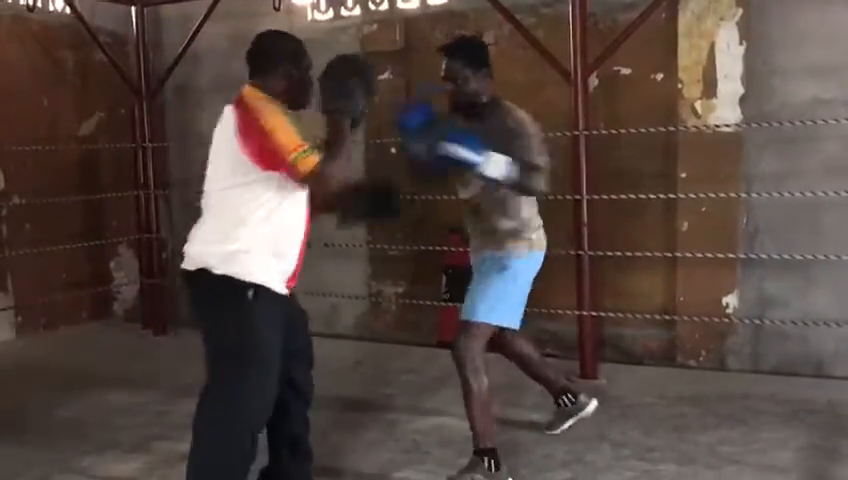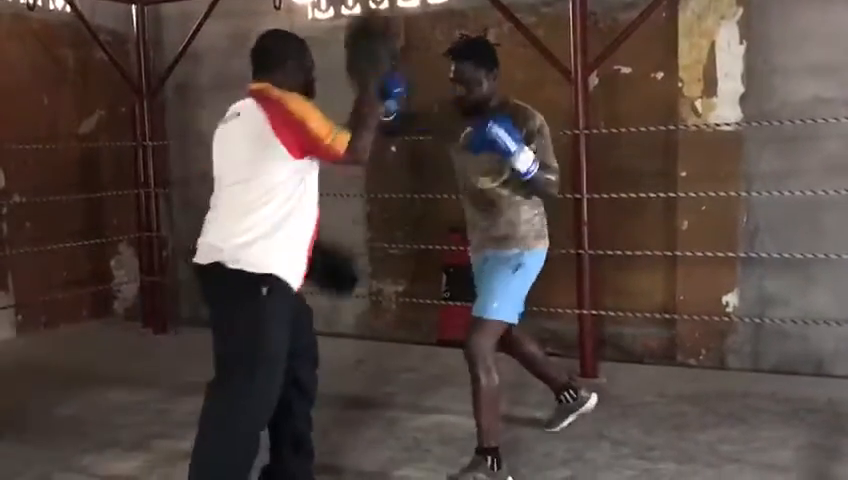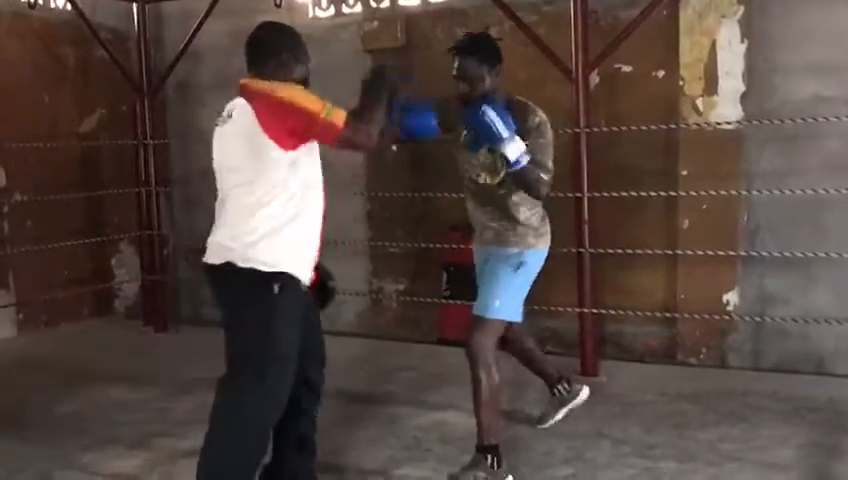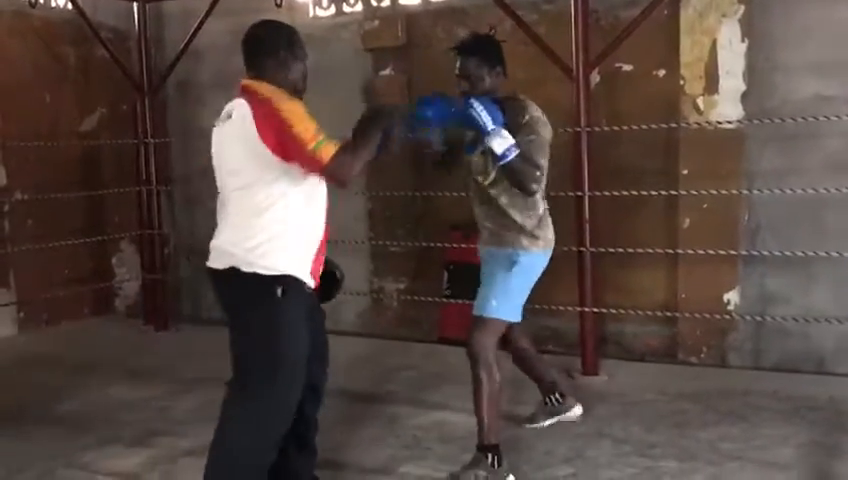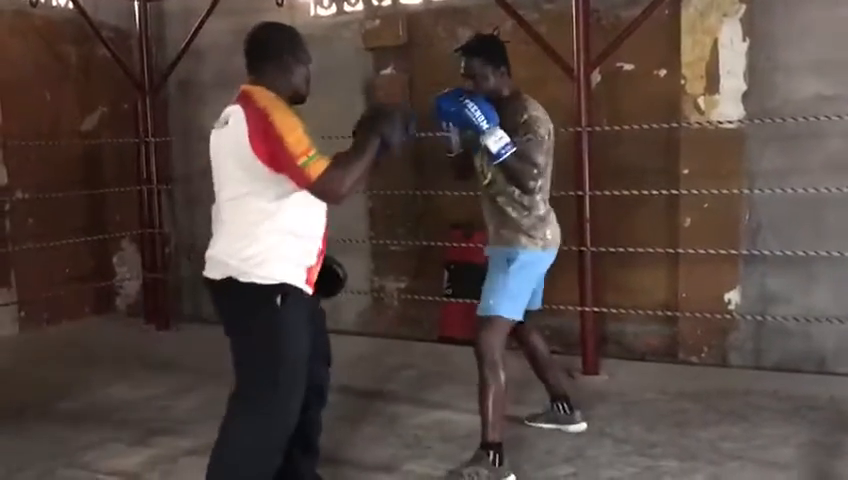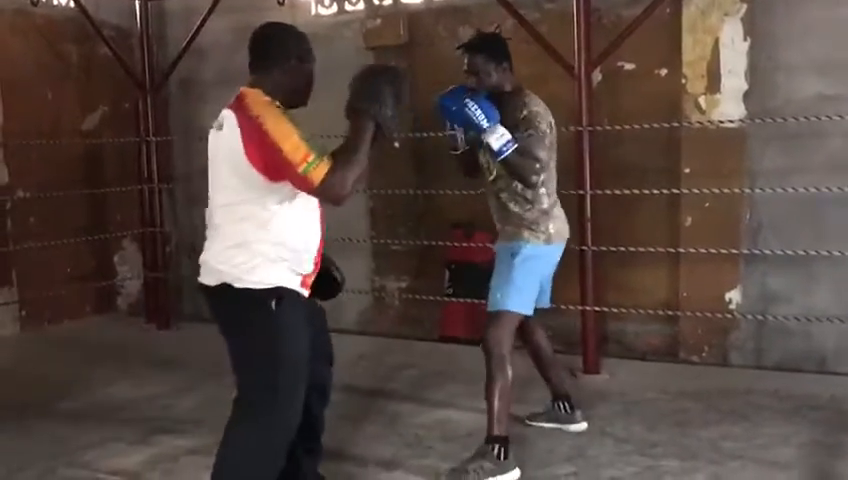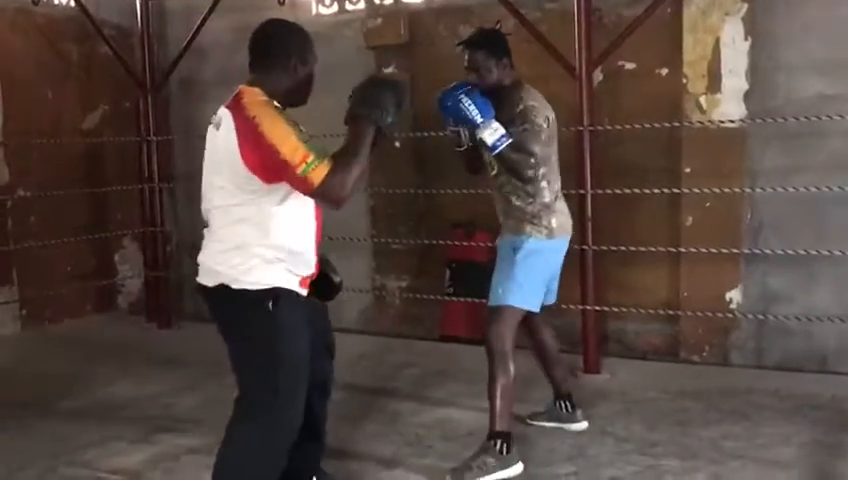
dt=0.1s
person 1, frame 1
left shoulder: (253, 116)
right shoulder: (261, 116)
left elbow: (302, 189)
right elbow: (324, 177)
right wrist: (344, 117)
left hip: (260, 278)
right hip: (232, 280)
left knee: (291, 377)
right knee: (237, 399)
person 1, frame 2
left shoulder: (242, 114)
right shoulder: (283, 106)
right elbow: (355, 150)
left wrist: (316, 255)
right wrist: (370, 86)
left hip: (264, 271)
right hip: (247, 274)
left knee: (296, 376)
right knee: (246, 395)
person 1, frame 3
left shoulder: (238, 114)
right shoulder: (276, 100)
right elbow: (359, 132)
left wrist: (306, 268)
right wrist: (379, 89)
left hip: (270, 269)
right hip: (259, 273)
left knee: (302, 373)
right knee: (256, 391)
person 1, frame 4
left shoulder: (236, 114)
right shoulder: (273, 106)
right elbow: (343, 168)
left wrist: (310, 264)
right wrist: (375, 127)
left hip: (269, 271)
right hip: (262, 276)
left knee: (304, 376)
right knee: (265, 396)
person 1, frame 5
left shoulder: (240, 113)
right shoulder: (269, 113)
right elbow: (332, 185)
left wrist: (312, 253)
right wrist: (374, 137)
left hip: (274, 278)
right hip: (260, 283)
left knee: (308, 377)
right knee: (268, 401)
person 1, frame 6
left shoulder: (236, 115)
right shoulder: (262, 118)
right elbow: (335, 186)
left wrist: (310, 246)
right wrist: (368, 120)
left hip: (269, 282)
right hip: (256, 288)
left knee: (309, 374)
right knee: (270, 406)
person 1, frame 7
left shoulder: (239, 111)
right shoulder: (262, 118)
right elbow: (335, 189)
left wrist: (306, 261)
right wrist: (366, 125)
left hip: (267, 280)
right hip: (254, 286)
left knee: (312, 366)
right knee: (271, 405)
person 2, frame 1
left shoulder: (510, 121)
right shoulder: (462, 120)
left elbow: (536, 182)
left hip: (514, 250)
right hip: (487, 249)
left knee: (467, 348)
right knee: (502, 335)
right ankle: (570, 397)
person 2, frame 2
left shoulder: (526, 120)
right shoulder: (462, 121)
left elbow: (550, 187)
left wrist: (517, 153)
left hip: (518, 248)
right hip: (486, 247)
left knee: (479, 345)
right knee: (507, 334)
right ankle: (571, 393)
person 2, frame 3
left shoulder: (529, 118)
right shoulder: (464, 114)
left elbow: (540, 186)
left wrist: (507, 140)
right wrist: (416, 122)
left hip: (520, 245)
right hip: (488, 243)
left knee: (479, 344)
right knee: (504, 329)
right ankle: (564, 387)
person 2, frame 4
left shoulder: (526, 117)
left elbow: (532, 184)
right elbow: (445, 161)
left wrist: (497, 137)
left hip: (521, 246)
right hip: (494, 243)
left knee: (481, 343)
right knee: (506, 332)
right ankle: (559, 398)
person 2, frame 5
left shoulder: (528, 116)
right shoulder: (495, 114)
left elbow: (530, 180)
right elbow: (463, 172)
left hip: (526, 242)
right hip: (510, 240)
left knee: (488, 341)
right knee: (520, 327)
right ankle: (565, 407)
person 2, frame 6
left shoulder: (529, 112)
right shoulder: (495, 110)
left elbow: (531, 174)
right elbow: (471, 169)
left wrist: (491, 130)
right wrist: (463, 129)
left hip: (533, 238)
right hip: (526, 236)
left knee: (496, 337)
right knee: (526, 324)
right ankle: (565, 407)
person 2, frame 7
left shoulder: (527, 106)
right shoulder: (501, 106)
left elbow: (526, 169)
right elbow: (474, 166)
left wrist: (484, 125)
right wrist: (467, 129)
left hip: (535, 232)
right hip: (545, 231)
left knee: (498, 331)
right knee: (533, 319)
right ankle: (566, 406)
